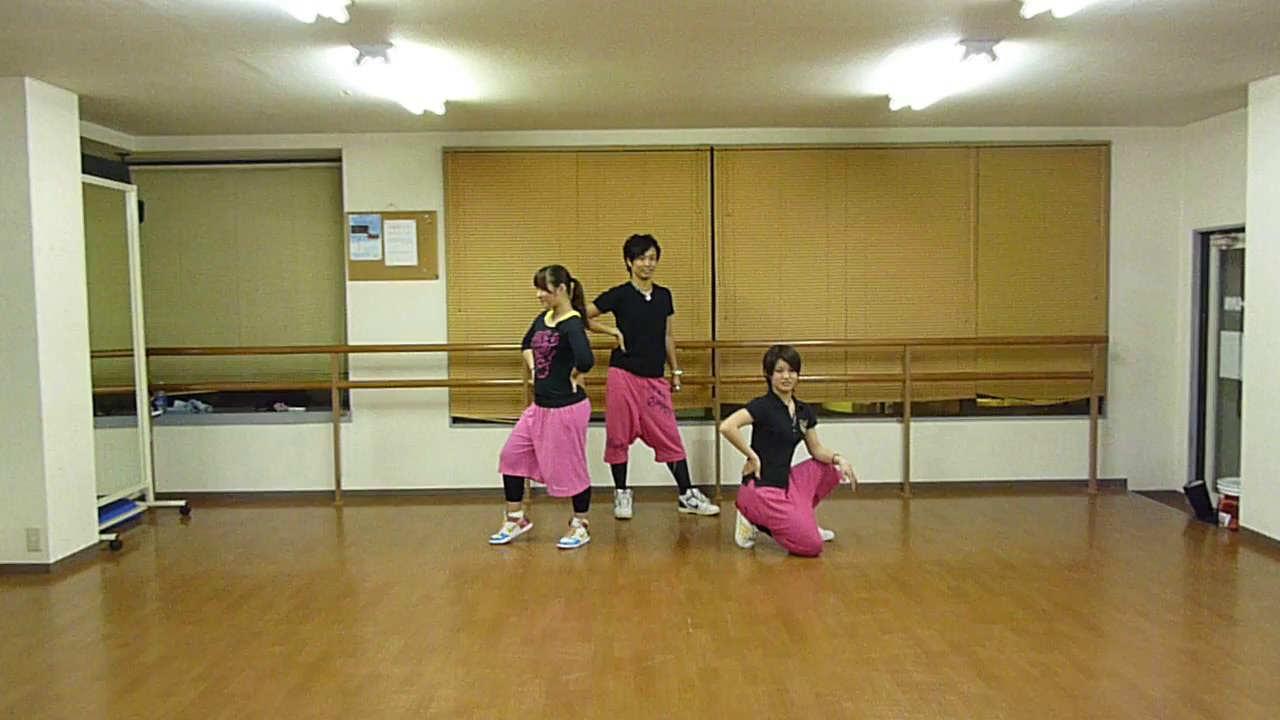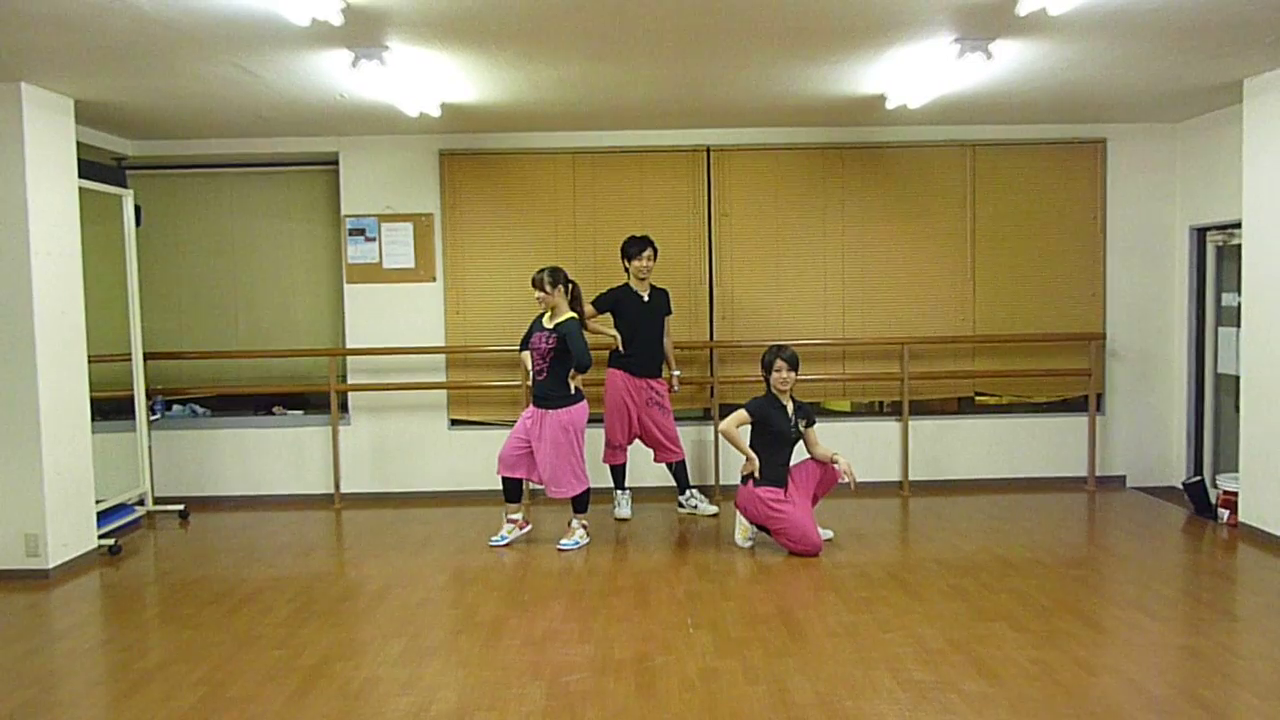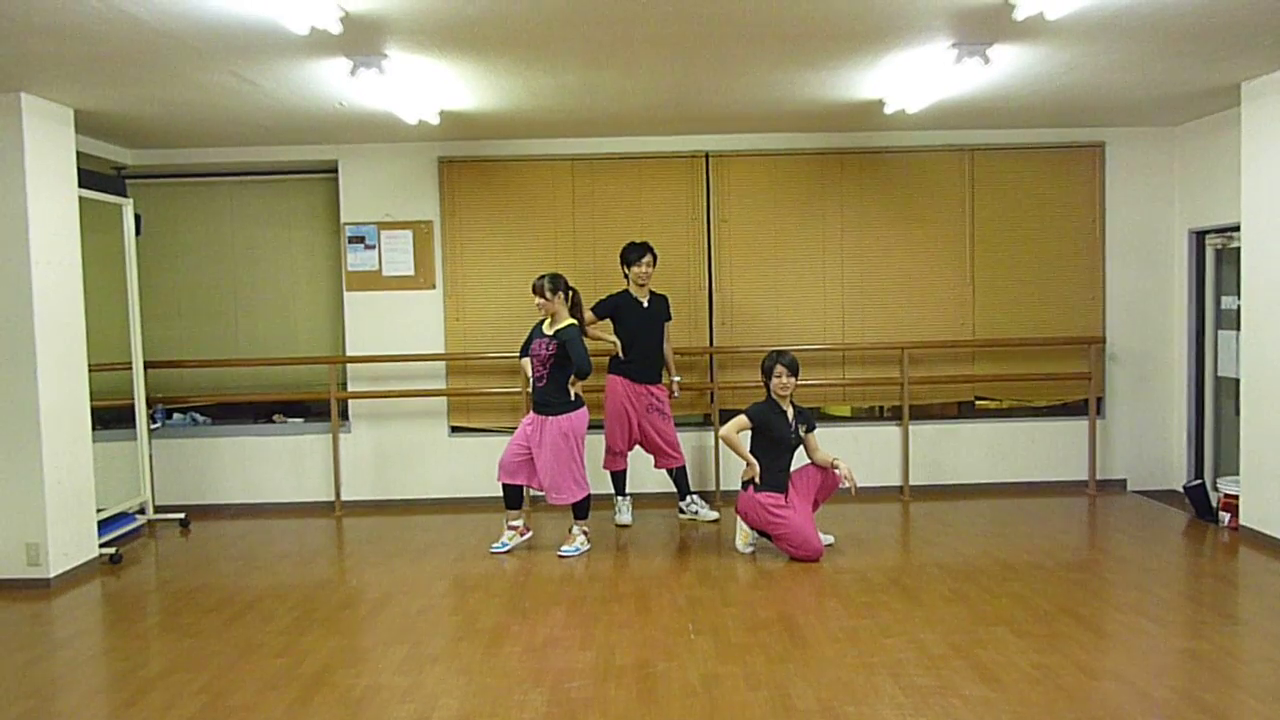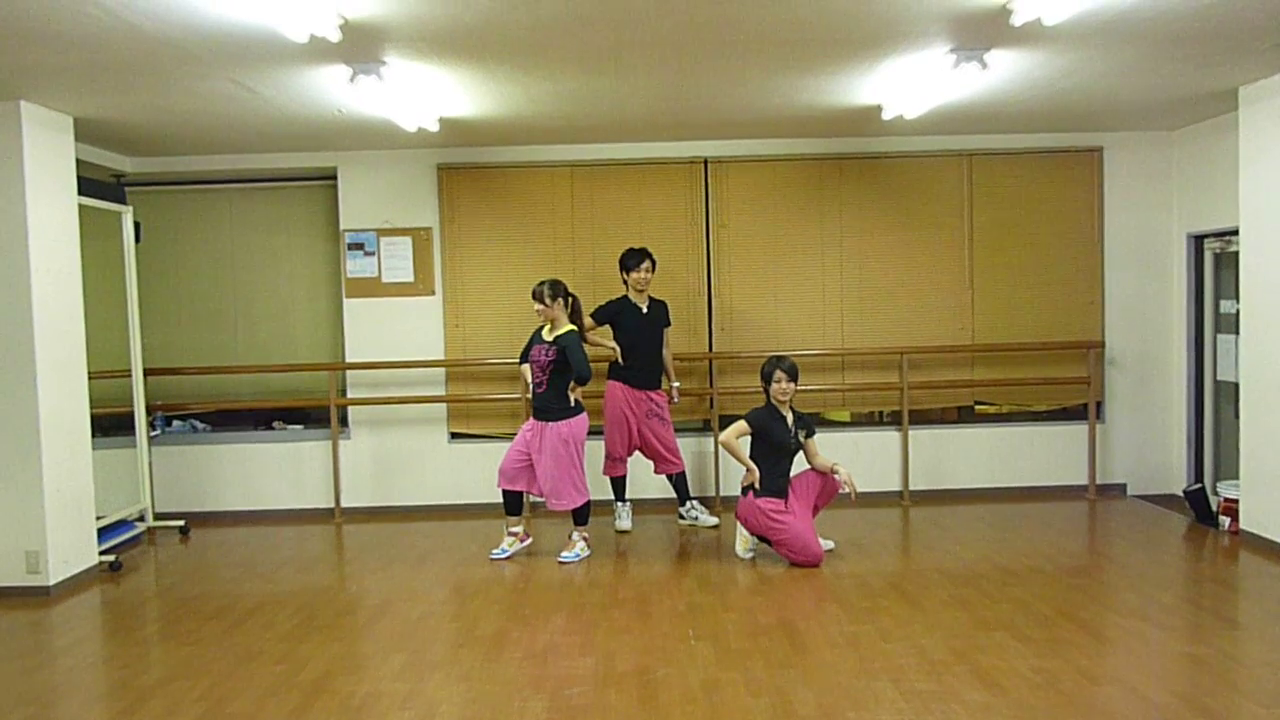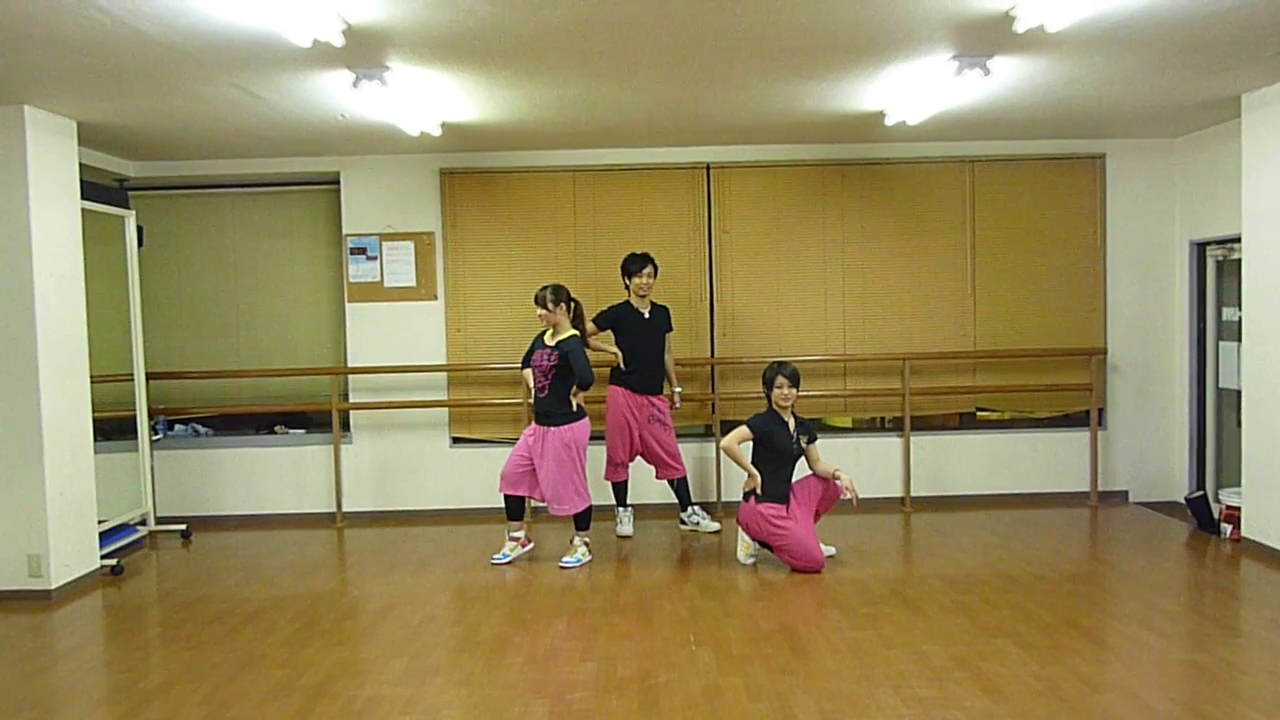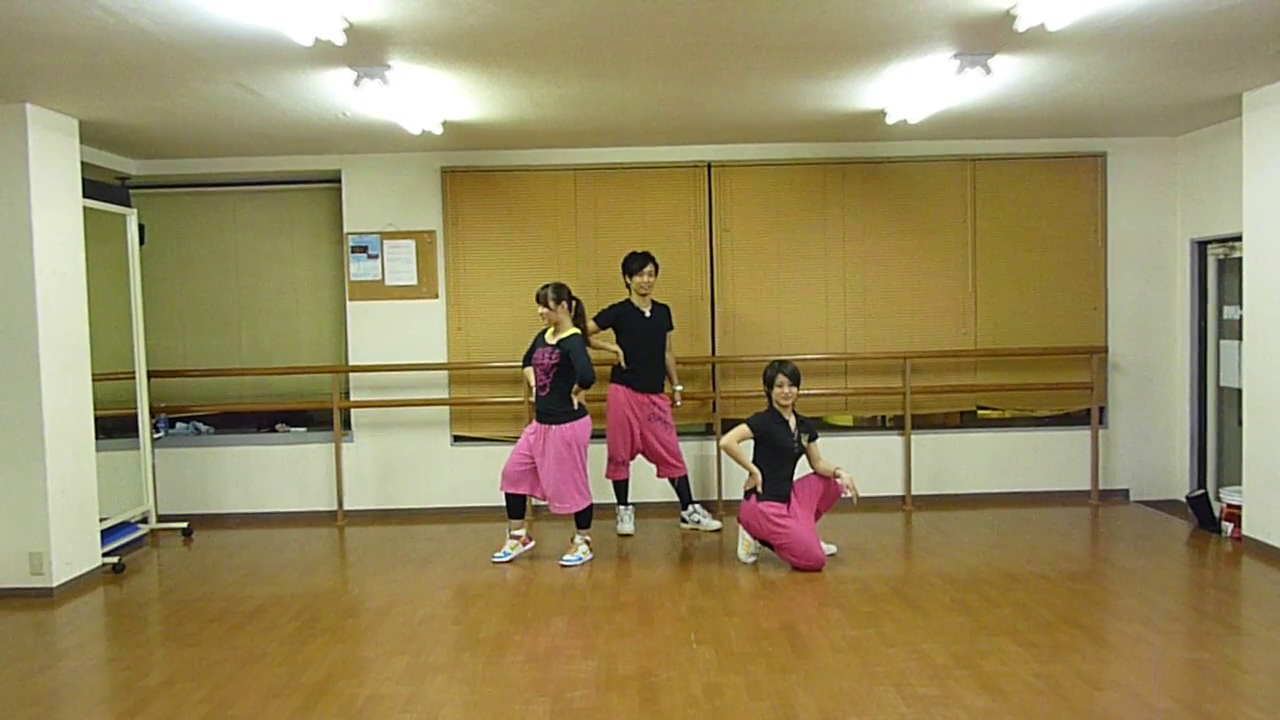
dt=0.2s
person 1, frame 1
left shoulder: (664, 296)
right shoulder: (619, 295)
right elbow: (583, 318)
left wrist: (676, 371)
right wrist: (613, 331)
left hip: (655, 378)
right hip: (624, 375)
left knee: (670, 437)
right knee: (620, 436)
left ankle: (687, 495)
right ankle: (622, 494)
person 1, frame 2
left shoulder: (662, 296)
right shoulder: (616, 296)
left wrist: (674, 372)
right wrist: (611, 332)
left hip: (653, 378)
right hip: (622, 376)
left knee: (668, 437)
right knee: (618, 437)
left ankle: (686, 495)
right ankle: (621, 495)
person 1, frame 3
left shoulder: (661, 302)
right shoulder: (616, 302)
left wrist: (674, 377)
right wrist: (611, 338)
left hip: (653, 385)
right hip: (622, 382)
left knee: (668, 443)
right knee: (618, 443)
left ankle: (687, 501)
right ankle: (622, 501)
person 1, frame 4
left shoulder: (660, 308)
right shoulder: (615, 308)
right elbow: (580, 331)
left wrist: (674, 383)
right wrist: (610, 344)
left hip: (652, 390)
right hip: (621, 388)
left knee: (668, 449)
right knee: (618, 449)
left ankle: (687, 507)
right ankle: (622, 507)
person 1, frame 5
left shoulder: (662, 313)
right shoulder: (617, 313)
left wrist: (675, 388)
right wrist: (611, 349)
left hip: (654, 395)
right hip: (623, 393)
left knee: (670, 453)
right knee: (620, 454)
left ankle: (688, 512)
right ankle: (623, 512)
person 1, frame 6
left shoulder: (663, 312)
right shoulder: (618, 312)
left wrist: (676, 387)
right wrist: (613, 348)
left hip: (655, 394)
right hip: (624, 391)
left knee: (670, 452)
right knee: (621, 452)
left ankle: (689, 511)
right ankle: (624, 511)
person 2, frame 1
left shoulder: (572, 324)
right shoulder: (542, 320)
left elbow: (586, 360)
right elbow: (527, 344)
left wrist: (574, 377)
left hip: (567, 408)
right hip: (540, 407)
left knee: (570, 466)
right knee: (511, 455)
left ankle: (580, 525)
right ankle: (515, 519)
person 2, frame 2
left shoulder: (570, 326)
right shoulder: (540, 321)
left elbow: (584, 361)
right elbow: (525, 346)
left wrist: (572, 378)
left hip: (564, 410)
right hip: (538, 408)
left knee: (568, 468)
right knee: (509, 456)
left ankle: (580, 526)
right ankle: (514, 520)
person 2, frame 3
left shoulder: (570, 332)
right shoulder: (540, 328)
left elbow: (584, 367)
right elbow: (525, 353)
left wrist: (572, 384)
left hip: (565, 416)
right hip: (538, 415)
left knee: (569, 474)
right knee: (510, 463)
left ankle: (580, 533)
right ankle: (515, 528)
person 2, frame 4
left shoulder: (569, 338)
right shoulder: (539, 334)
left elbow: (583, 373)
right elbow: (524, 359)
left wrist: (571, 390)
left hip: (564, 422)
right hip: (538, 421)
left knee: (569, 480)
right knee: (509, 469)
left ankle: (580, 539)
right ankle: (515, 534)
person 2, frame 5
left shoulder: (572, 343)
right shoulder: (541, 339)
left elbow: (586, 378)
right elbow: (526, 363)
left wrist: (574, 395)
left hip: (566, 427)
right hip: (540, 425)
left knee: (571, 485)
right knee: (512, 474)
left ankle: (582, 544)
right ankle: (517, 539)
person 2, frame 6
left shoulder: (573, 341)
right shoulder: (543, 337)
left elbow: (588, 376)
right elbow: (527, 362)
left wrist: (575, 394)
left hip: (568, 425)
right hip: (541, 424)
left knee: (572, 484)
right knee: (513, 472)
left ankle: (583, 542)
right ankle: (518, 537)
person 3, frame 1
left shoulder: (804, 411)
right shoulder: (763, 405)
left elbow: (816, 449)
right elbow: (727, 427)
left wrist: (838, 459)
right wrist: (752, 457)
left hip: (786, 482)
right hip: (761, 489)
right knee: (811, 546)
left ankle: (799, 520)
right ankle: (756, 519)
person 3, frame 2
left shoulder: (802, 410)
right shoulder: (761, 405)
left elbow: (814, 448)
right elbow: (725, 427)
left wrist: (837, 458)
right wrist: (751, 457)
left hip: (784, 482)
right hip: (760, 489)
right knee: (810, 545)
left ankle: (798, 519)
right ankle: (756, 520)
person 3, frame 3
left shoulder: (803, 415)
right shoulder: (761, 411)
left elbow: (815, 454)
right elbow: (726, 432)
left wrist: (838, 463)
right wrist: (752, 462)
left hip: (785, 487)
right hip: (760, 494)
right knee: (812, 550)
left ankle: (798, 525)
right ankle: (756, 525)
person 3, frame 4
left shoulder: (802, 421)
right shoulder: (761, 416)
left elbow: (814, 459)
right elbow: (725, 438)
left wrist: (837, 468)
right wrist: (751, 467)
left hip: (785, 493)
right hip: (760, 500)
right knee: (811, 555)
left ankle: (799, 531)
right ankle: (756, 530)
person 3, frame 5
left shoulder: (804, 426)
right shoulder: (763, 422)
left elbow: (816, 465)
right elbow: (727, 443)
left wrist: (839, 474)
right wrist: (753, 473)
left hip: (786, 498)
right hip: (762, 505)
right knee: (813, 561)
left ankle: (800, 536)
right ankle: (759, 536)
person 3, frame 6
left shoulder: (805, 425)
right shoulder: (764, 420)
left elbow: (817, 463)
right elbow: (727, 442)
left wrist: (840, 472)
right wrist: (754, 471)
left hip: (788, 497)
right hip: (763, 504)
right knee: (814, 560)
left ankle: (801, 534)
right ankle: (759, 534)
